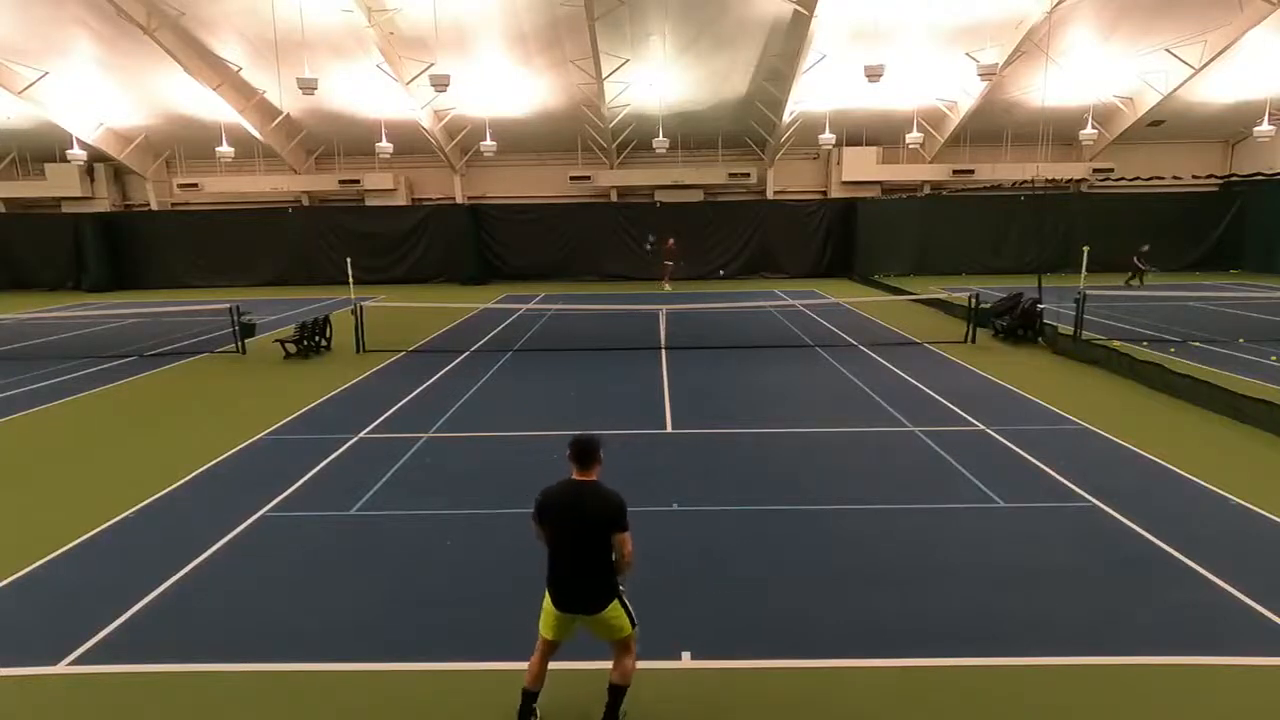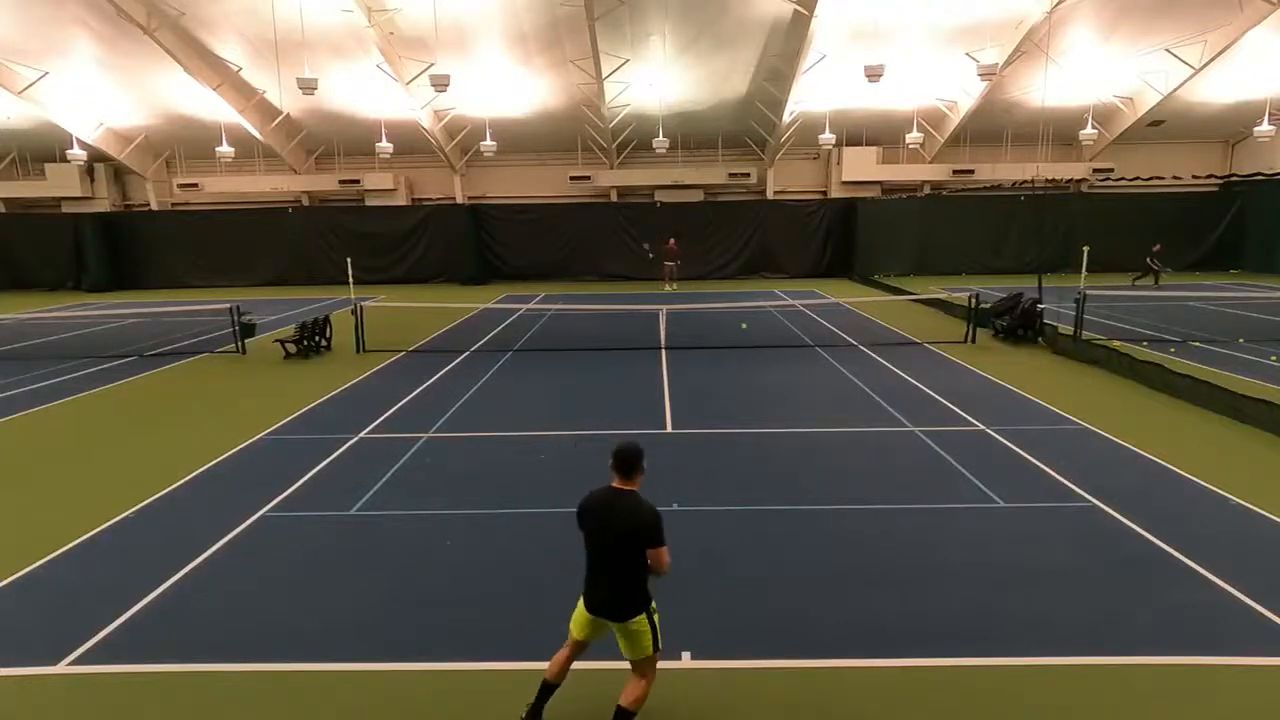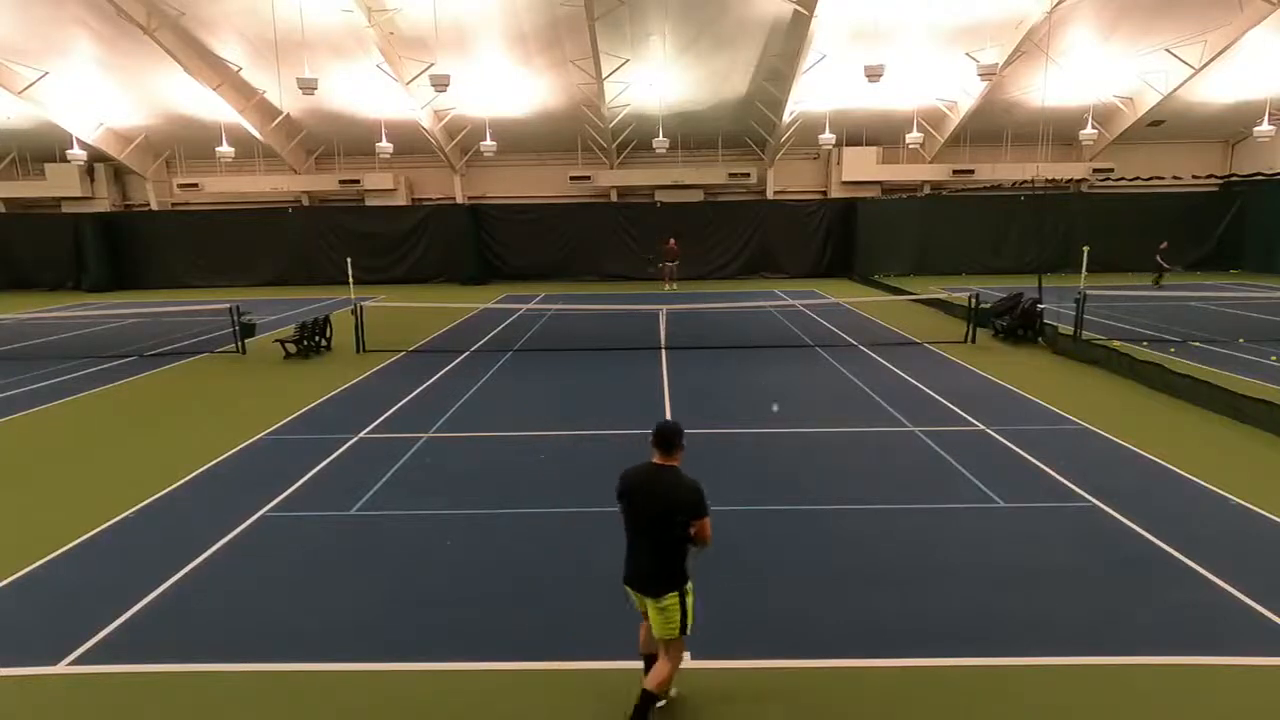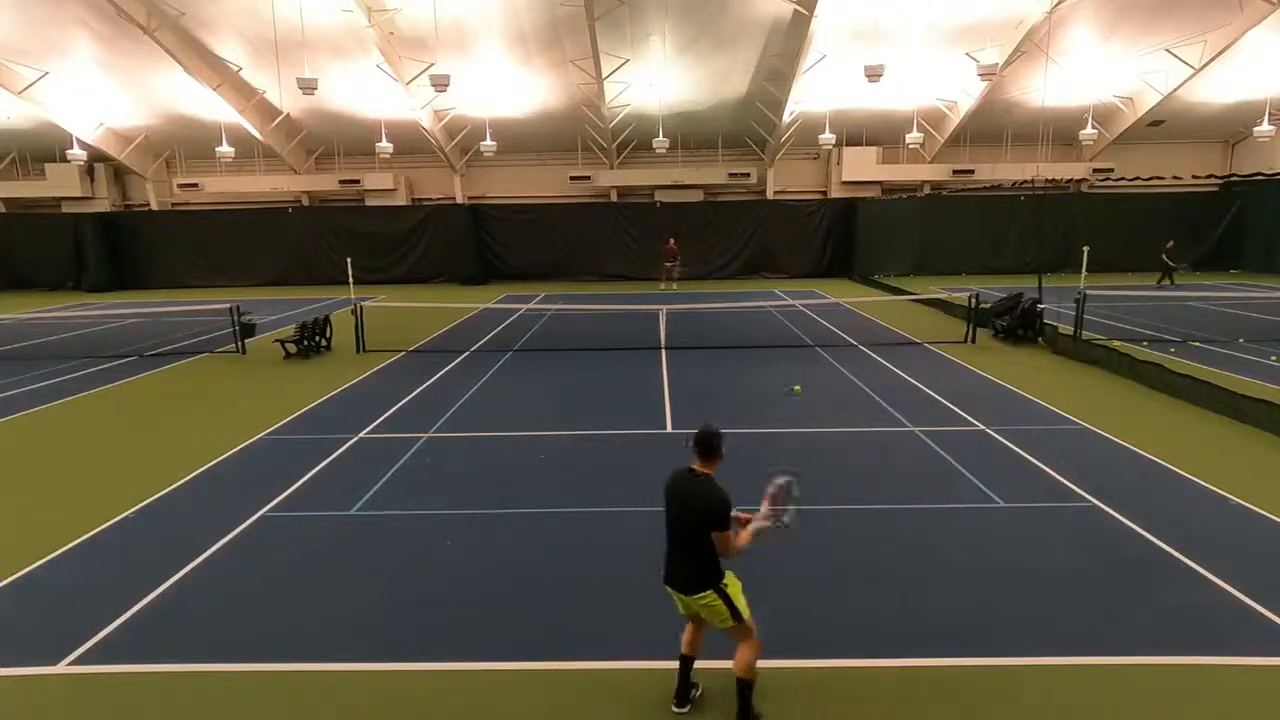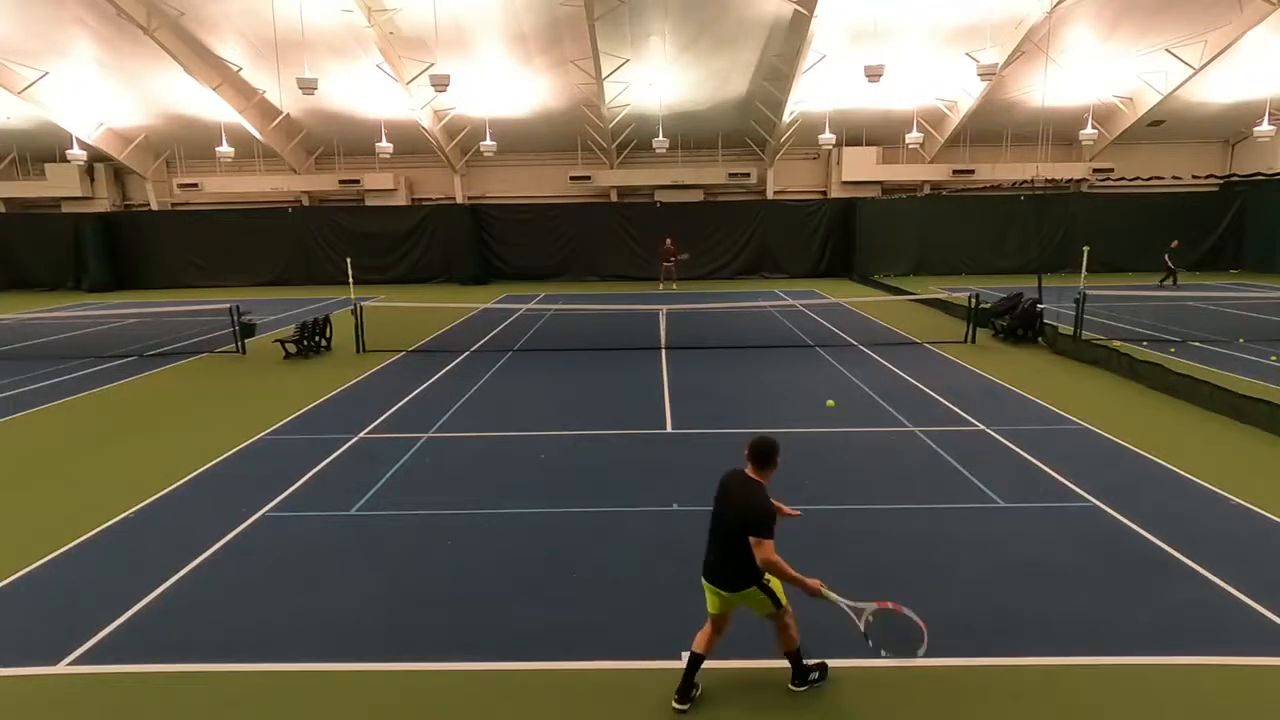
dt=0.2s
person 1, frame 1
left shoulder: (548, 497)
right shoulder: (612, 501)
right elbow: (625, 555)
right wrist: (616, 573)
left hip: (559, 593)
right hip: (600, 596)
left knee: (543, 652)
right knee: (627, 650)
person 1, frame 2
left shoulder: (589, 502)
right shoulder: (647, 514)
right elbow: (661, 566)
left hip: (594, 599)
right hip: (631, 606)
left knee: (571, 649)
right knee: (644, 673)
person 1, frame 3
left shoulder: (628, 478)
right shoulder: (689, 489)
right elbow: (704, 537)
left hip: (634, 576)
right hip: (669, 582)
left knee: (649, 621)
right knee: (671, 655)
left ankle: (654, 691)
person 1, frame 4
left shoulder: (676, 480)
right shoulder: (716, 497)
right elbow: (726, 550)
left wrist: (730, 516)
right wrist: (747, 534)
left hip: (674, 578)
right hip: (705, 583)
left knee: (696, 622)
right knee: (748, 639)
left ankle: (682, 693)
person 1, frame 5
left shoulder: (733, 477)
right shoulder: (759, 505)
right elbow: (765, 560)
right wrist: (803, 583)
left hip: (712, 574)
right hip: (742, 581)
left knee: (716, 624)
right knee: (784, 619)
left ankle: (684, 692)
right ankle: (800, 675)
